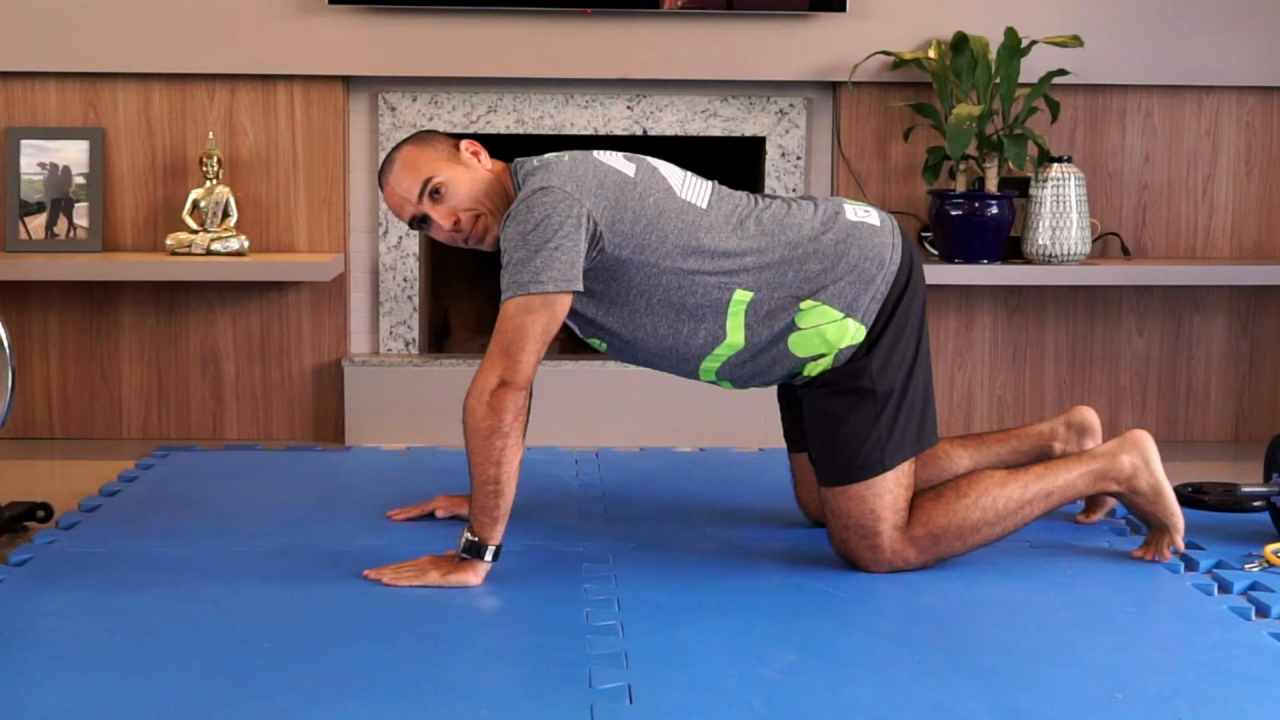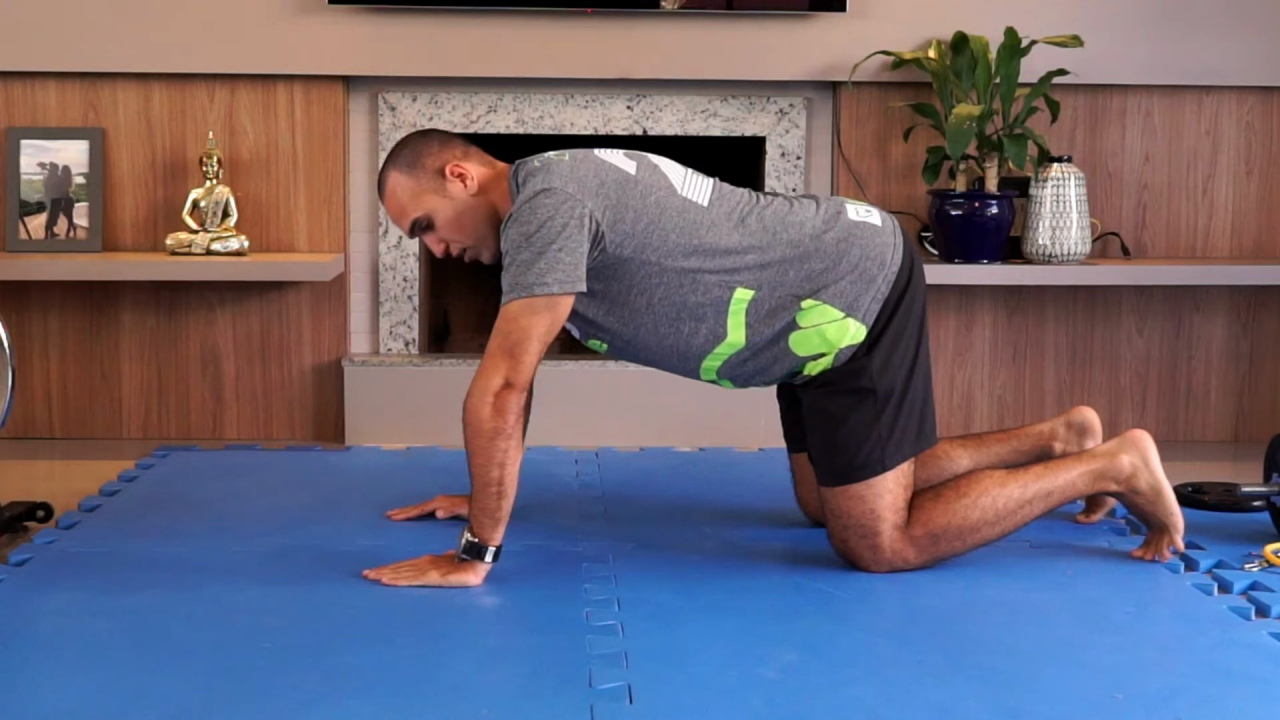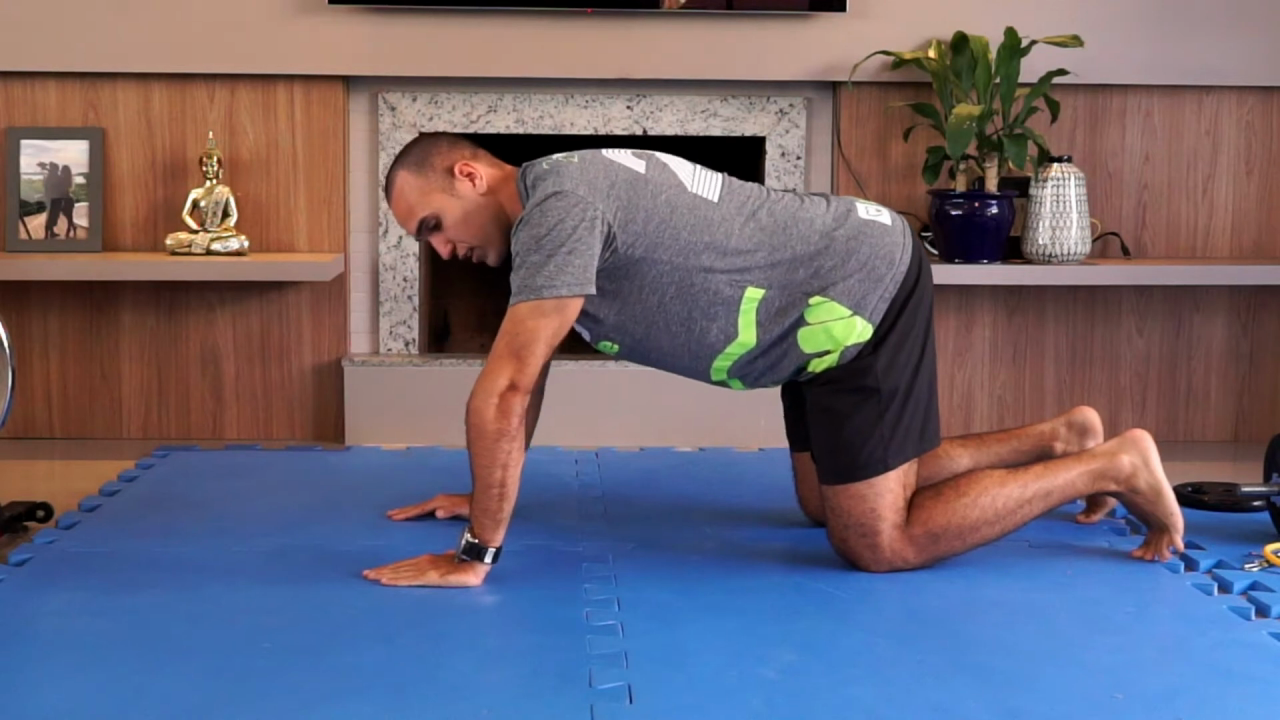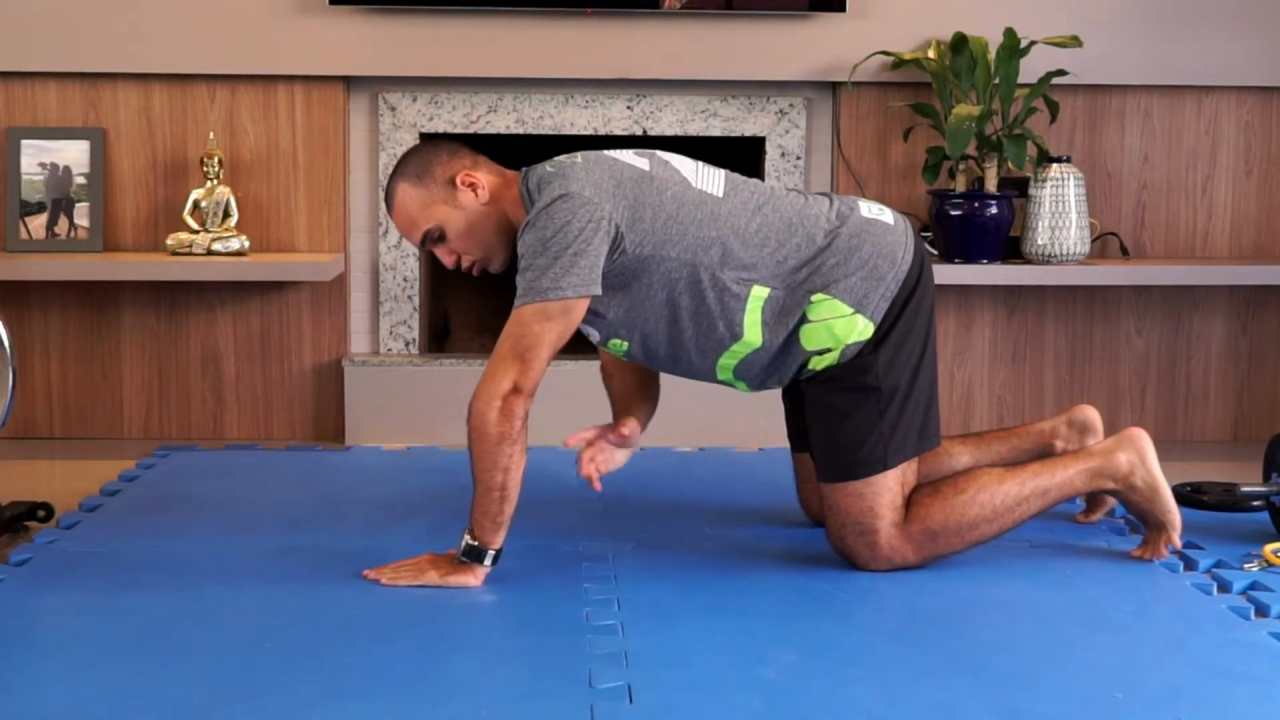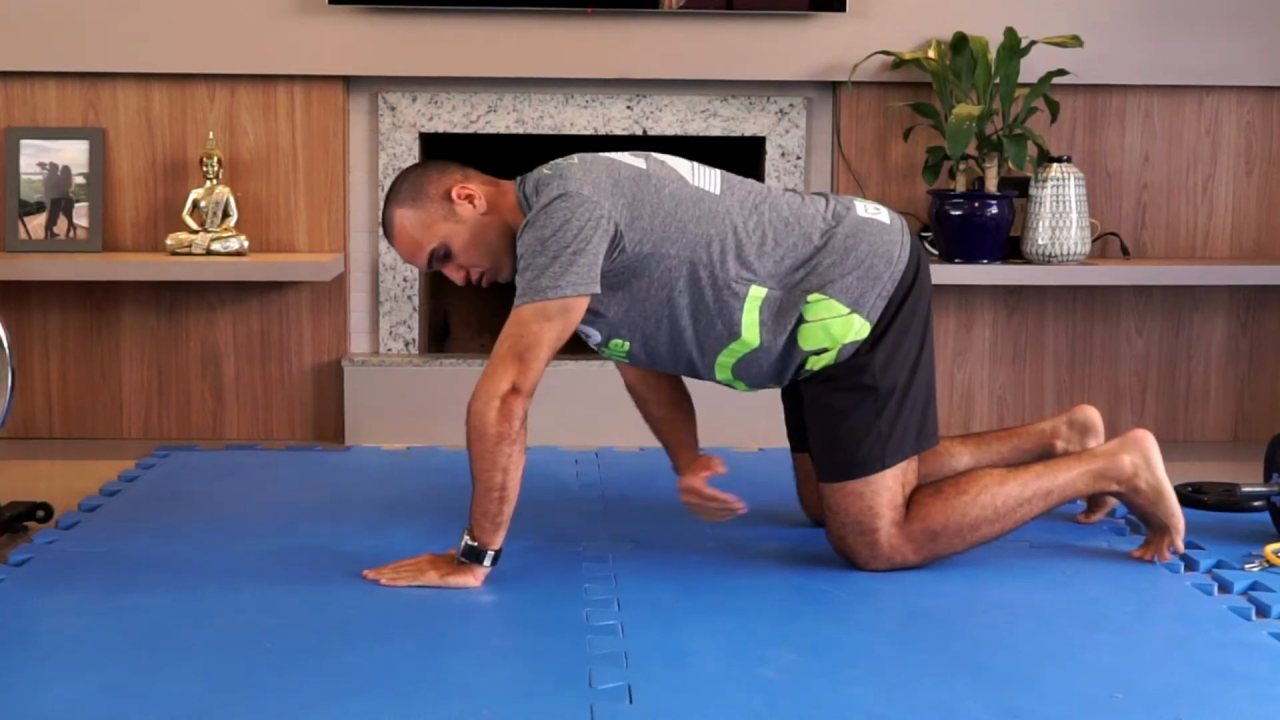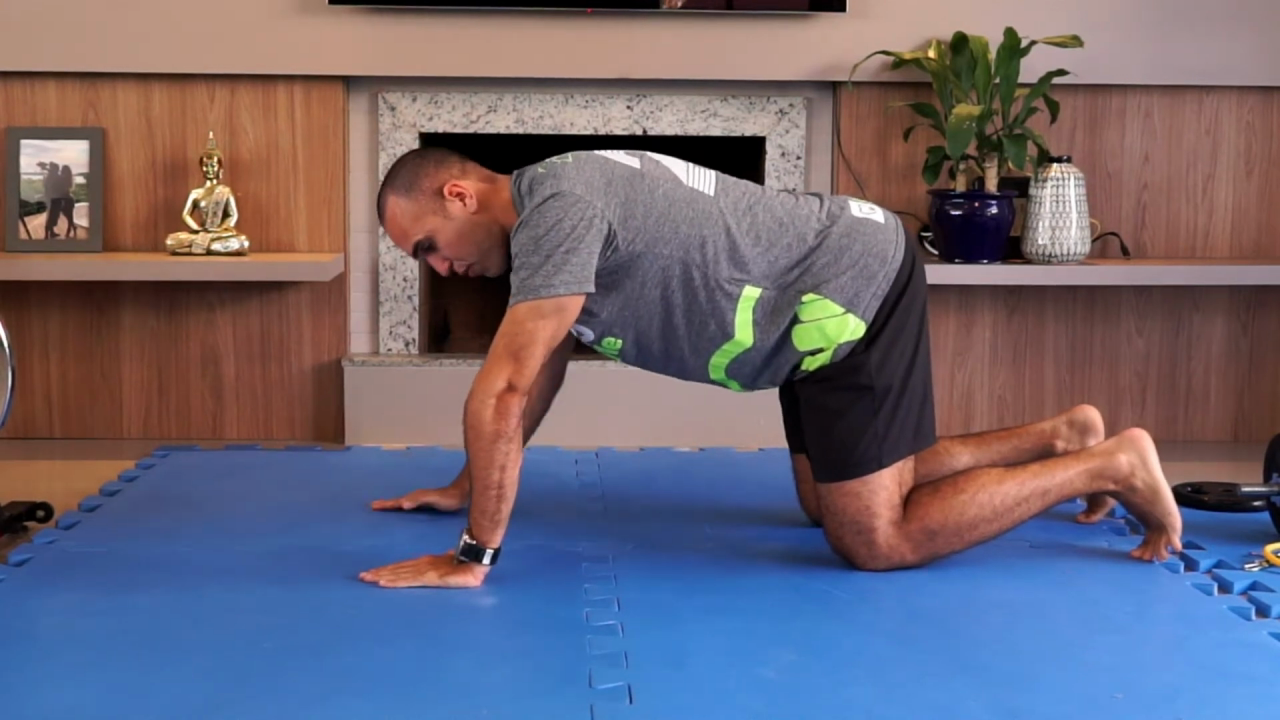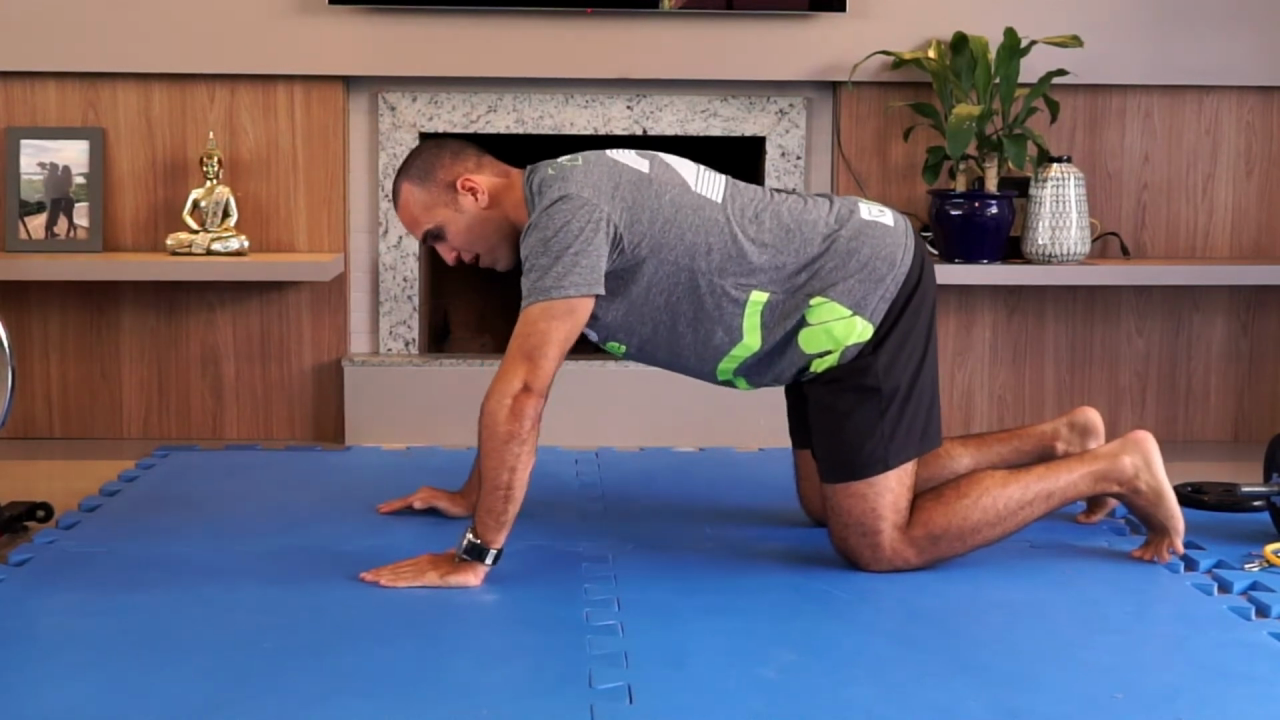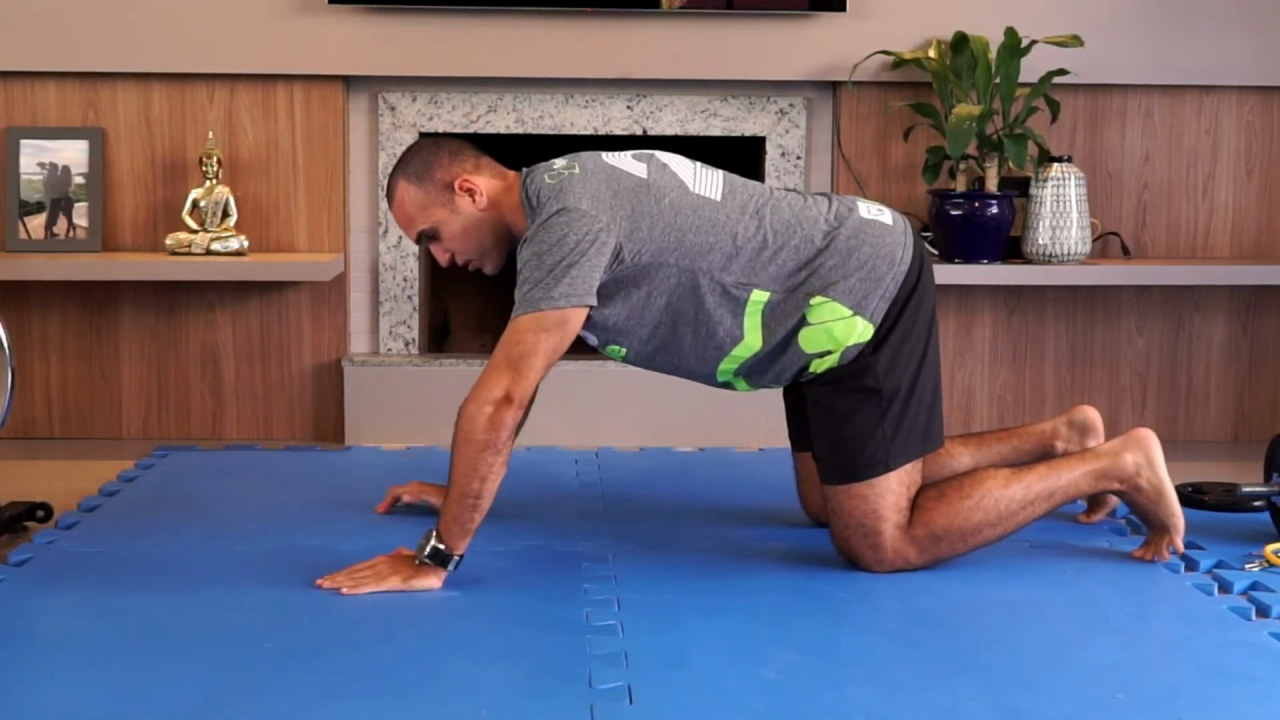
dt=0.7s
person 1, frame 1
left shoulder: (543, 200)
right shoulder: (543, 211)
left elbow: (500, 388)
right elbow: (514, 378)
left wrist: (475, 550)
right wrist: (481, 494)
left hip: (854, 289)
right hip: (829, 296)
left knee: (879, 540)
right knee: (825, 503)
left ankle: (1114, 464)
right ankle: (1059, 437)
person 1, frame 2
left shoulder: (545, 204)
right shoulder: (544, 198)
left elbow: (500, 388)
right elbow: (517, 381)
left wrist: (475, 551)
right wrist: (482, 494)
left hip: (853, 291)
right hip: (833, 285)
left knee: (878, 541)
right knee: (827, 503)
left ankle: (1112, 464)
right ankle: (1057, 438)
person 1, frame 3
left shoulder: (557, 206)
right shoulder: (555, 210)
left elbow: (502, 391)
right elbow: (527, 381)
left wrist: (476, 551)
right wrist: (483, 494)
left hip: (860, 290)
right hip: (837, 289)
left knee: (880, 540)
right knee: (827, 503)
left ankle: (1112, 465)
right ankle: (1060, 438)
person 1, frame 4
left shoulder: (562, 208)
right shoulder: (563, 212)
left elbow: (505, 395)
right elbow: (630, 350)
left wrist: (476, 554)
right wrist: (623, 427)
left hip: (861, 286)
right hip: (844, 281)
left knee: (877, 538)
right knee: (830, 502)
left ankle: (1110, 465)
right ankle: (1058, 437)
person 1, frame 5
left shoulder: (561, 211)
right shoulder: (560, 223)
left elbow: (503, 395)
right elbow: (644, 352)
left wrist: (474, 554)
right wrist: (687, 464)
left hip: (855, 286)
right hip: (838, 283)
left knee: (877, 538)
right knee: (827, 502)
left ankle: (1115, 464)
right ankle: (1061, 436)
person 1, frame 6
left shoulder: (556, 207)
right shoulder: (548, 213)
left elbow: (502, 389)
right elbow: (538, 377)
left wrist: (474, 553)
right wrist: (465, 488)
left hip: (851, 285)
right hip: (838, 280)
left knee: (875, 538)
right knee: (835, 498)
left ankle: (1110, 464)
right ankle: (1059, 437)
person 1, frame 7
left shoulder: (565, 210)
right shoulder: (553, 208)
left elbow: (523, 391)
right elbow: (518, 366)
left wrist: (474, 554)
right wrist: (472, 494)
left hip: (862, 286)
right hip: (847, 279)
left knee: (878, 540)
right knee: (830, 501)
left ankle: (1115, 467)
right ankle: (1059, 438)
person 1, frame 8
left shoulder: (566, 217)
right shoulder: (552, 203)
left elbow: (502, 400)
right elbow: (510, 377)
left wrist: (437, 556)
right wrist: (454, 491)
left hip: (860, 288)
right hip: (845, 280)
left knee: (881, 541)
right knee: (831, 501)
left ankle: (1113, 464)
right ankle: (1060, 437)
